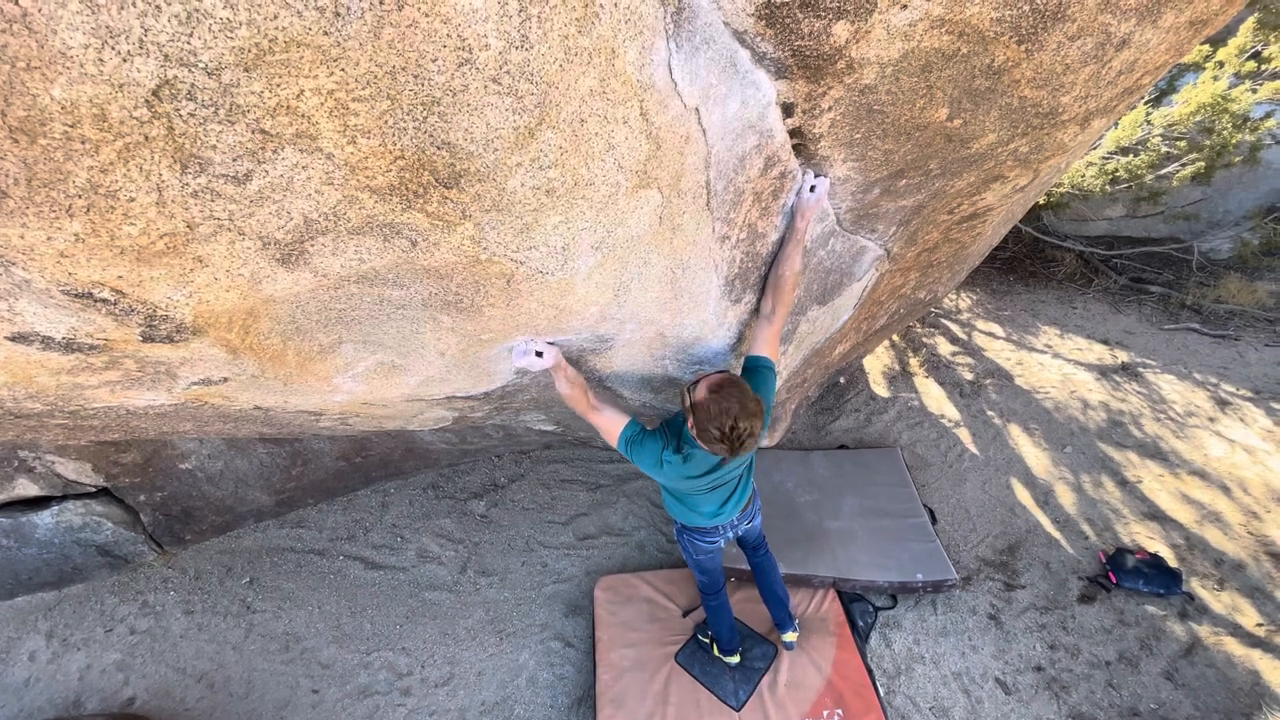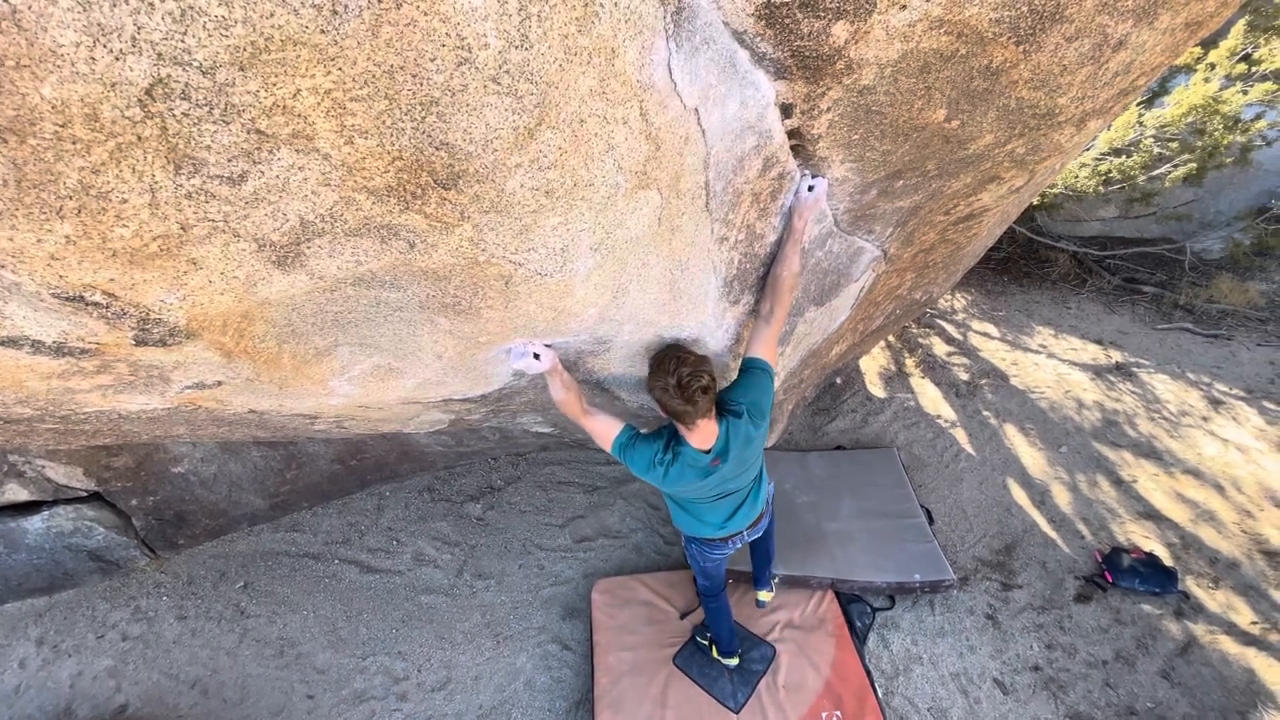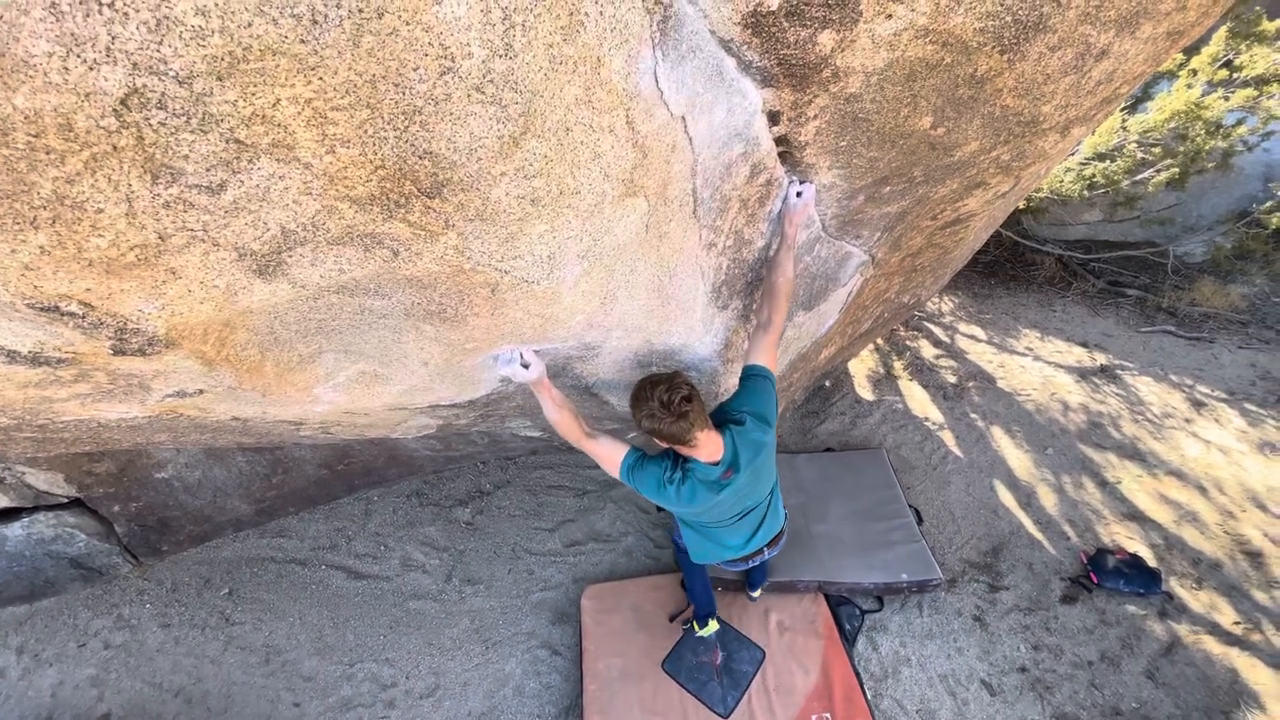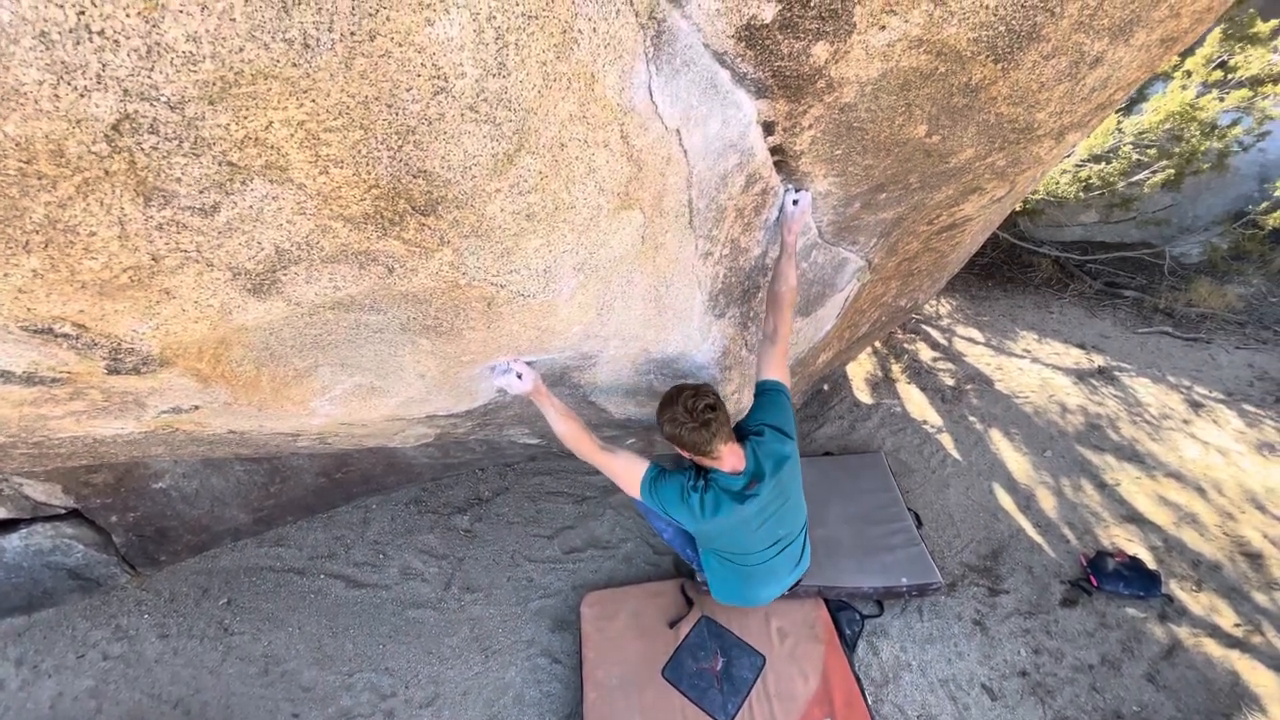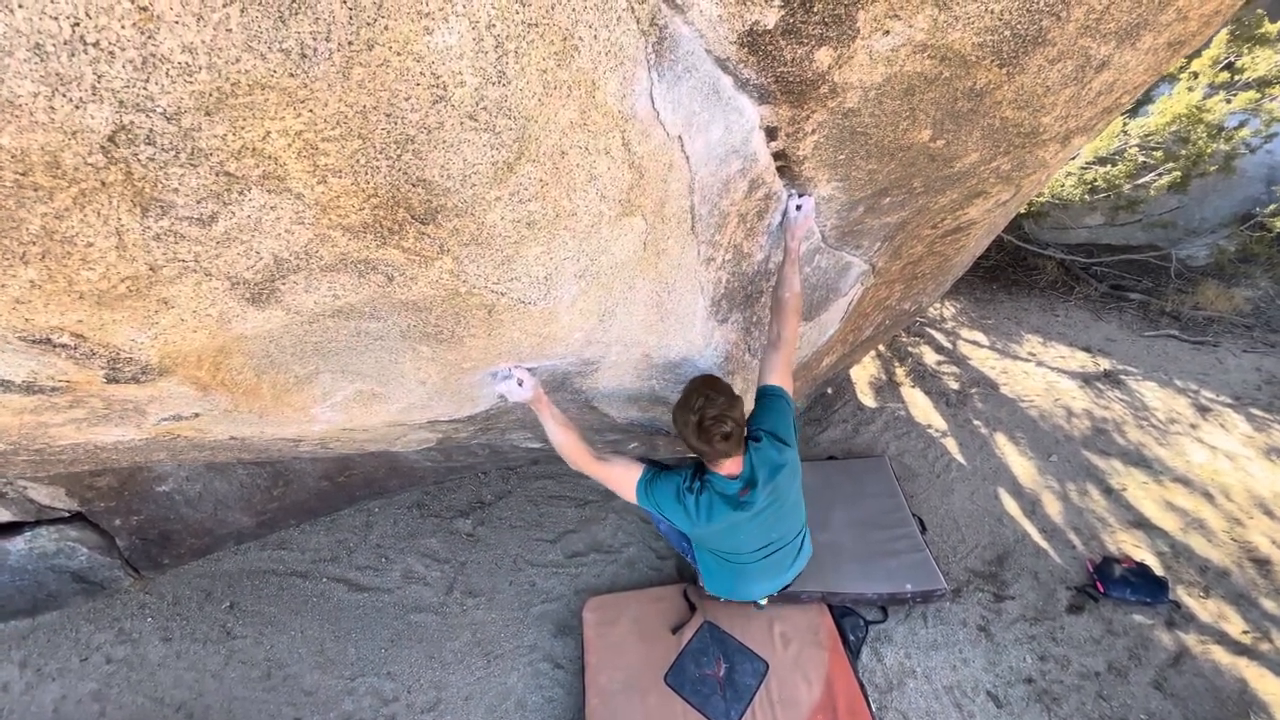
dt=1s
person 1, frame 1
left shoulder: (662, 459)
right shoulder: (756, 405)
left elbow: (592, 408)
right elbow: (773, 313)
left wrist: (556, 364)
right wrist: (801, 219)
left hip: (699, 530)
right hip: (744, 509)
left knee: (711, 584)
right knee: (758, 551)
left ankle: (727, 647)
right ankle: (787, 626)
person 1, frame 2
left shoulder: (654, 461)
right shoulder: (749, 413)
left elbow: (584, 413)
right elbow: (771, 314)
left wrist: (551, 369)
right wrist: (799, 221)
left hip: (708, 539)
right hip: (755, 518)
left knee: (711, 588)
left ankle: (725, 647)
right ankle: (764, 585)
person 1, frame 3
left shoulder: (668, 483)
right shoulder: (754, 424)
left elbow: (585, 436)
right elbow: (769, 324)
left wrist: (539, 383)
right wrist: (790, 229)
left hip: (722, 555)
right hip: (772, 537)
left knee: (683, 540)
left ankle: (705, 618)
right ankle: (755, 585)
person 1, frame 4
left shoulder: (691, 498)
right shoulder: (774, 437)
left elbow: (595, 451)
right elbow: (775, 334)
left wrist: (537, 393)
right wrist: (789, 238)
left hip: (743, 591)
right hip: (796, 566)
left knee: (645, 498)
left ankle: (709, 573)
person 1, frame 5
left shoulder: (686, 499)
right shoulder: (776, 444)
left elbow: (587, 460)
right elbow: (781, 339)
left wrist: (537, 400)
right wrist: (792, 244)
left hip: (737, 585)
right hip: (794, 565)
left knee: (646, 471)
